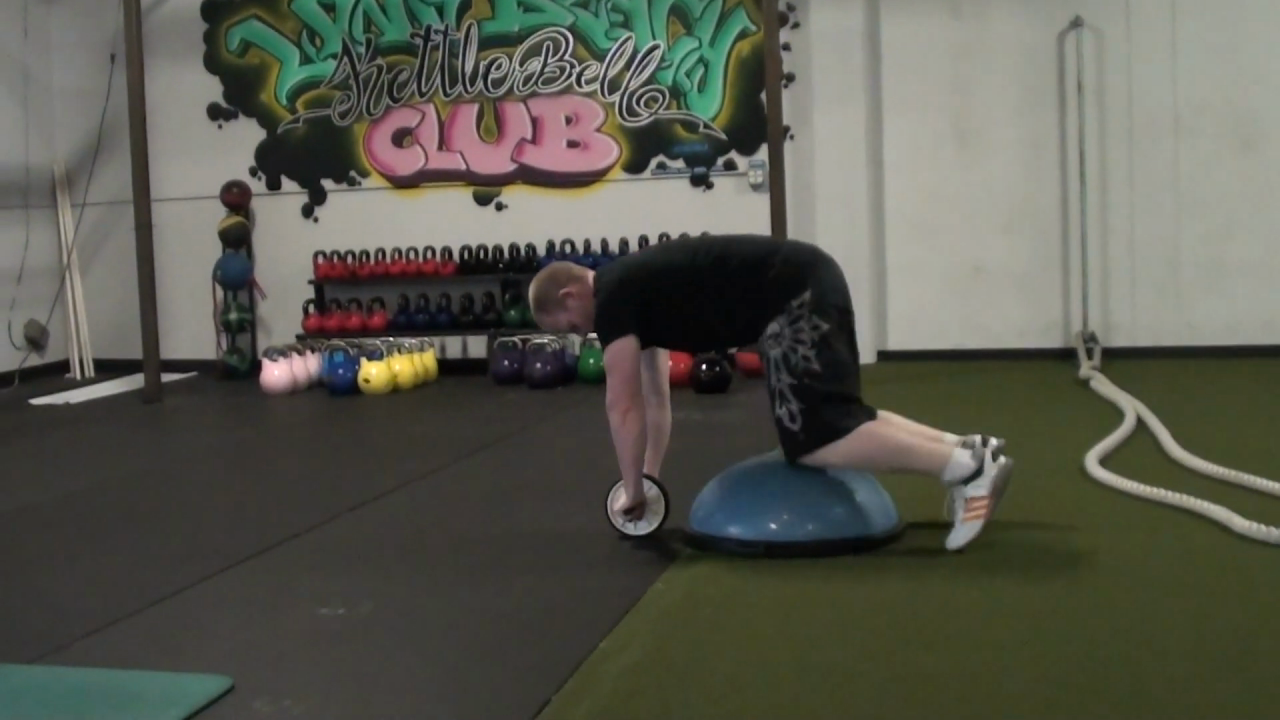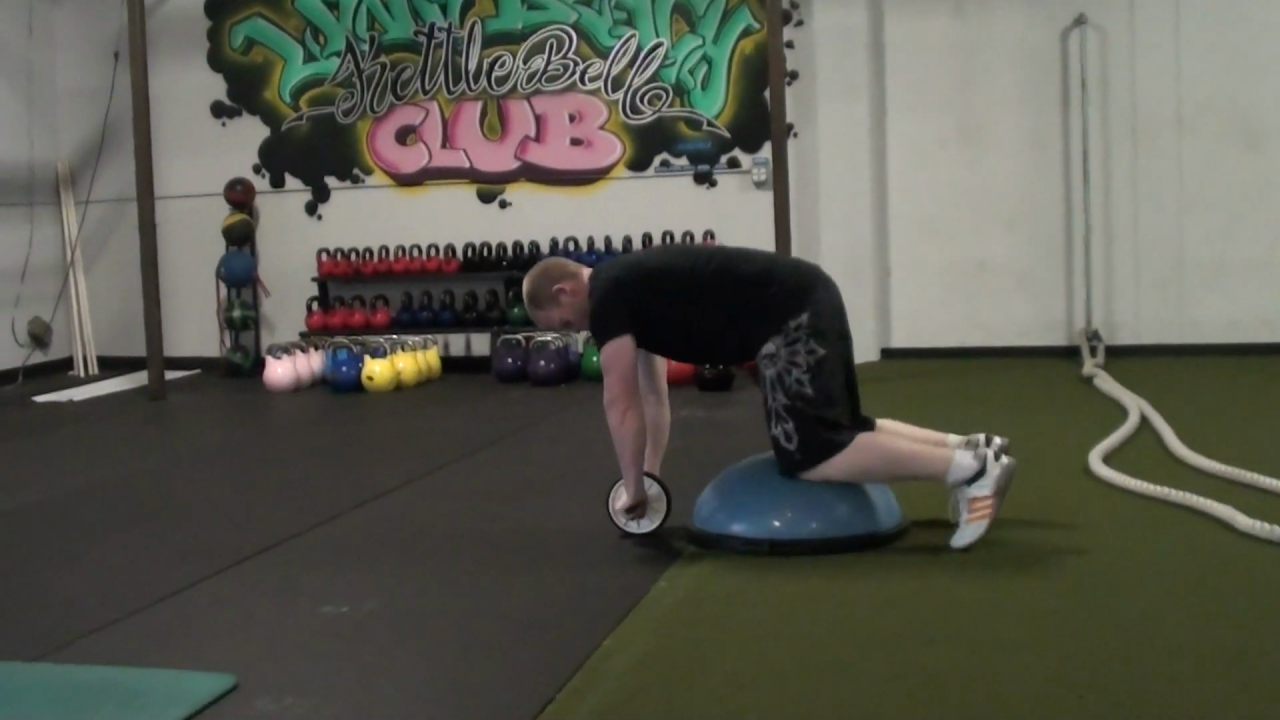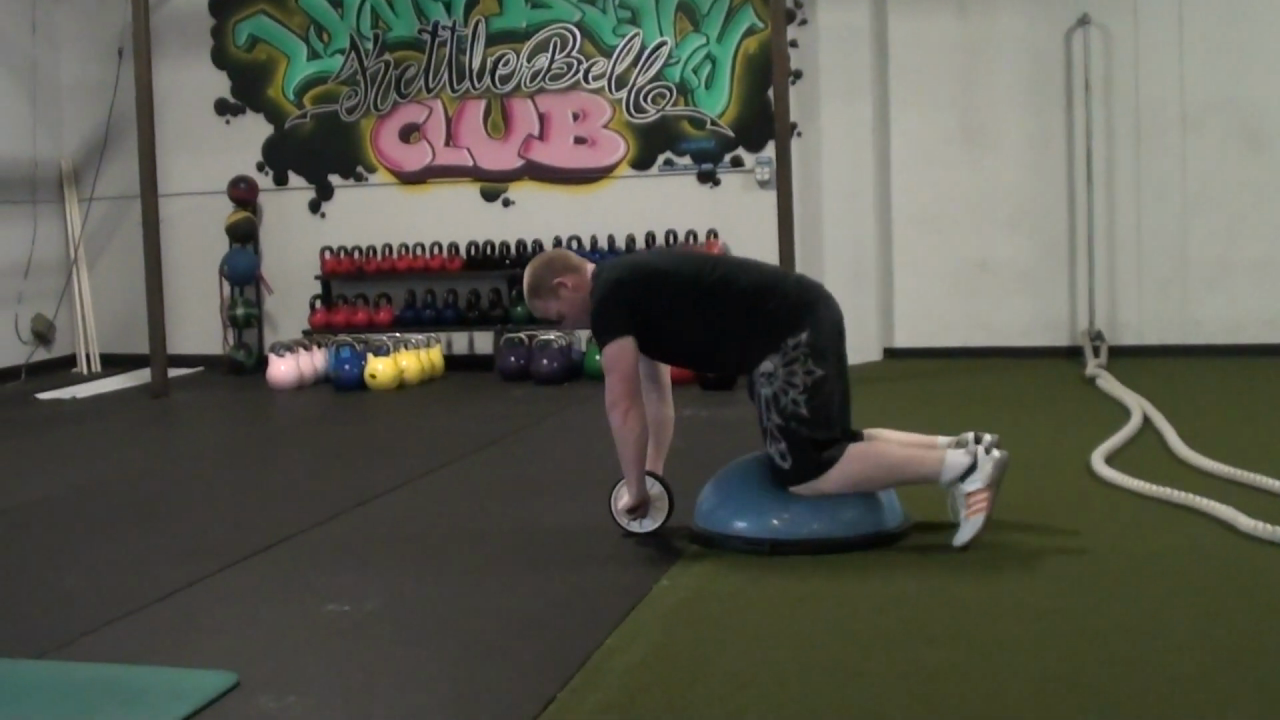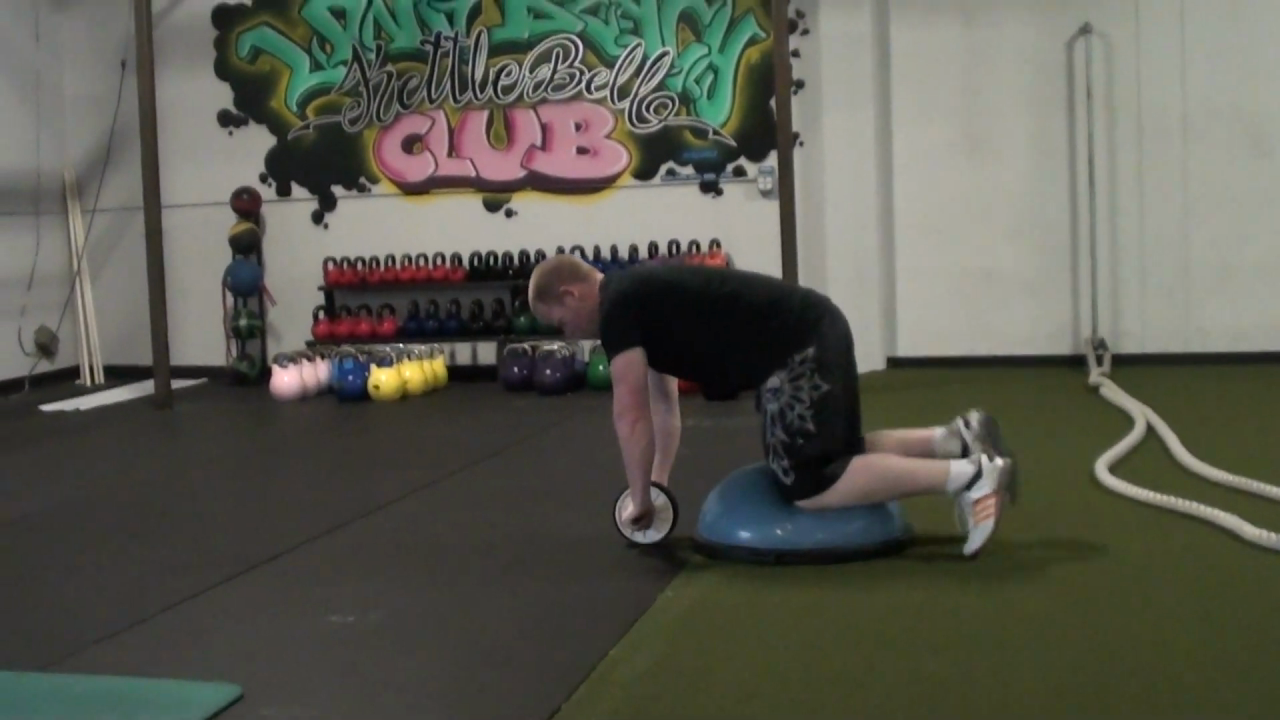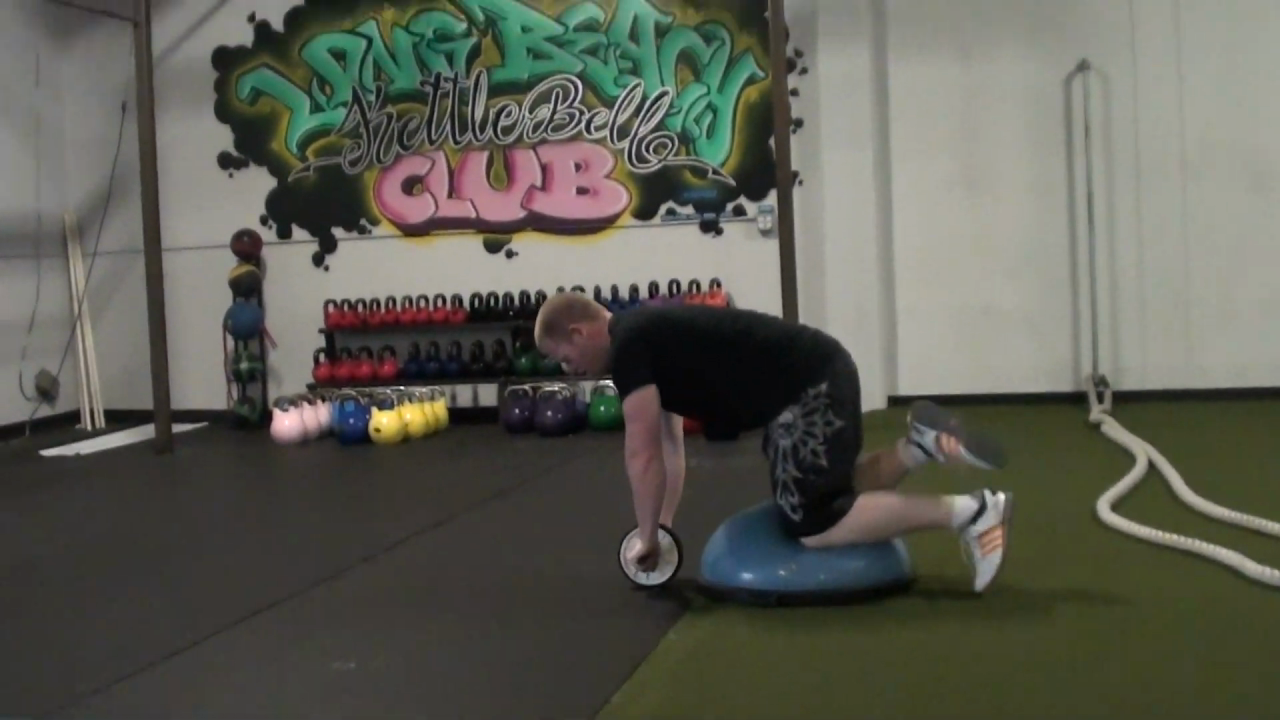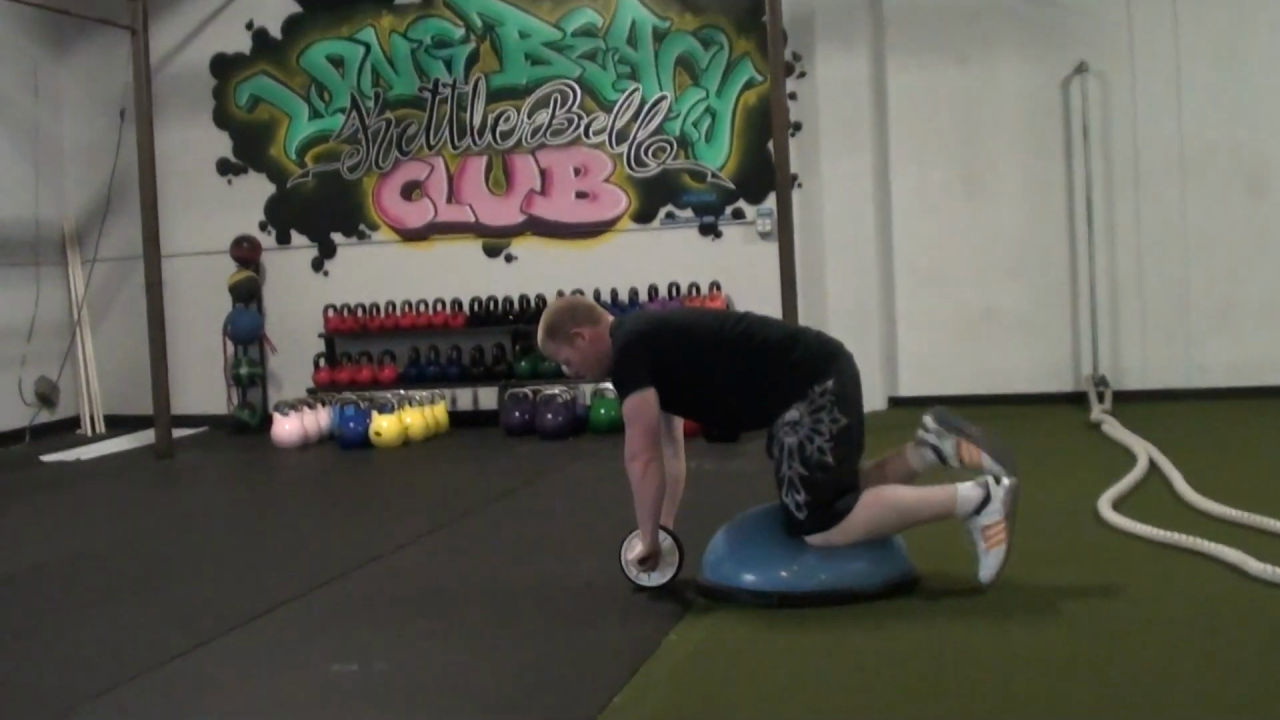
dt=0.2s
person 1, frame 1
left shoulder: (613, 298)
right shoulder: (635, 291)
left elbow: (623, 405)
right elbow: (654, 396)
left wrist: (633, 492)
right wrist: (651, 477)
left hip: (794, 295)
right hip: (810, 284)
left knee: (814, 438)
right knee: (837, 420)
left ankle: (968, 468)
right ankle: (969, 449)
person 1, frame 2
left shoulder: (608, 297)
right shoulder: (630, 290)
left elbow: (621, 404)
right elbow: (651, 394)
left wrist: (634, 489)
right wrist: (651, 474)
left hip: (792, 315)
right hip: (807, 300)
left knee: (810, 453)
right knee: (842, 430)
left ankle: (969, 469)
right ankle: (972, 448)
person 1, frame 3
left shoulder: (609, 296)
right shoulder: (631, 287)
left elbow: (622, 404)
right elbow: (655, 391)
left wrist: (636, 489)
right wrist: (654, 472)
left hip: (791, 334)
right hip: (808, 316)
left knee: (804, 469)
right knee: (828, 444)
left ankle: (962, 467)
right ankle: (961, 447)
person 1, frame 4
left shoulder: (618, 307)
right shoulder: (640, 297)
left elbow: (630, 415)
right elbow: (663, 402)
left wrist: (641, 500)
right wrist: (660, 484)
left hip: (797, 348)
right hip: (816, 331)
left knee: (808, 484)
right knee: (839, 457)
left ankle: (966, 475)
right ankle: (958, 440)
person 1, frame 5
left shoulder: (629, 345)
right shoulder: (646, 336)
left elbow: (642, 454)
right elbow: (669, 443)
left wrist: (648, 539)
right wrist: (665, 526)
left hip: (806, 386)
right hip: (818, 374)
left knee: (814, 524)
right knee: (829, 499)
left ankle: (971, 510)
right ankle: (921, 443)
person 1, frame 6
left shoulder: (630, 349)
right shoulder: (648, 340)
left elbow: (643, 456)
right elbow: (670, 448)
left wrist: (649, 541)
right wrist: (667, 528)
left hip: (811, 385)
right hip: (820, 376)
left knee: (819, 524)
right knee: (826, 501)
left ankle: (976, 498)
right ankle: (929, 449)
